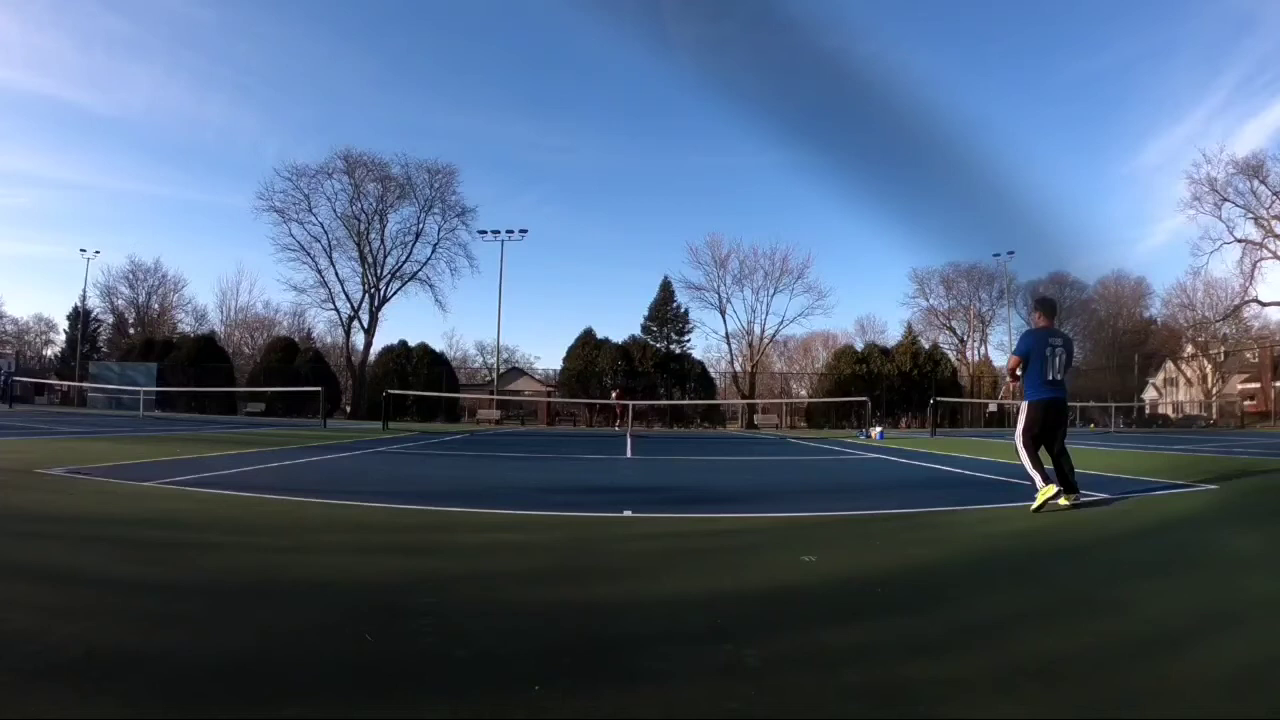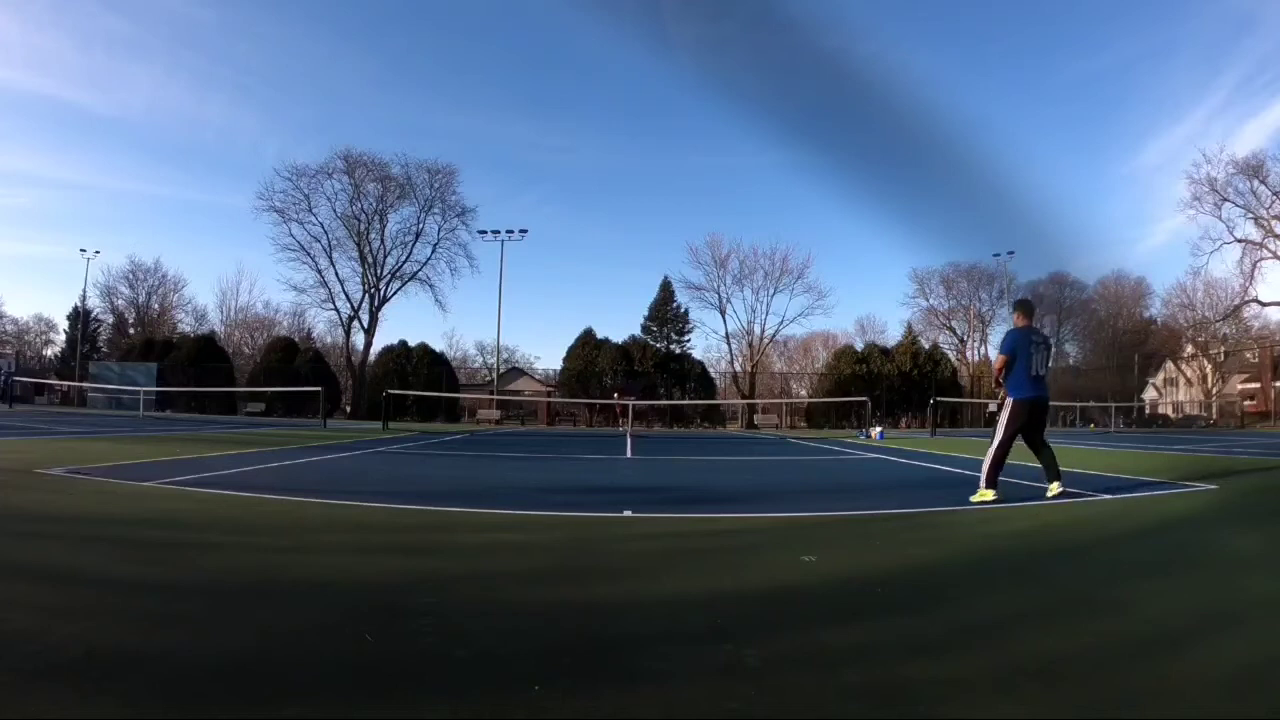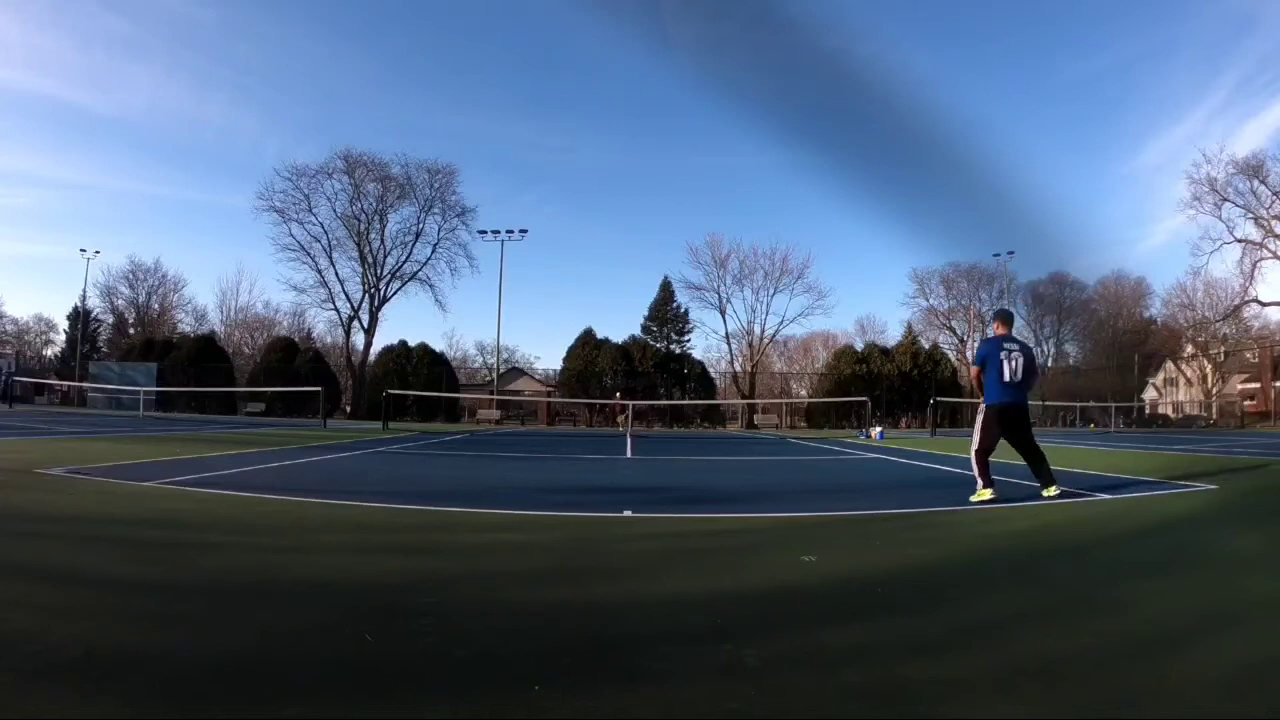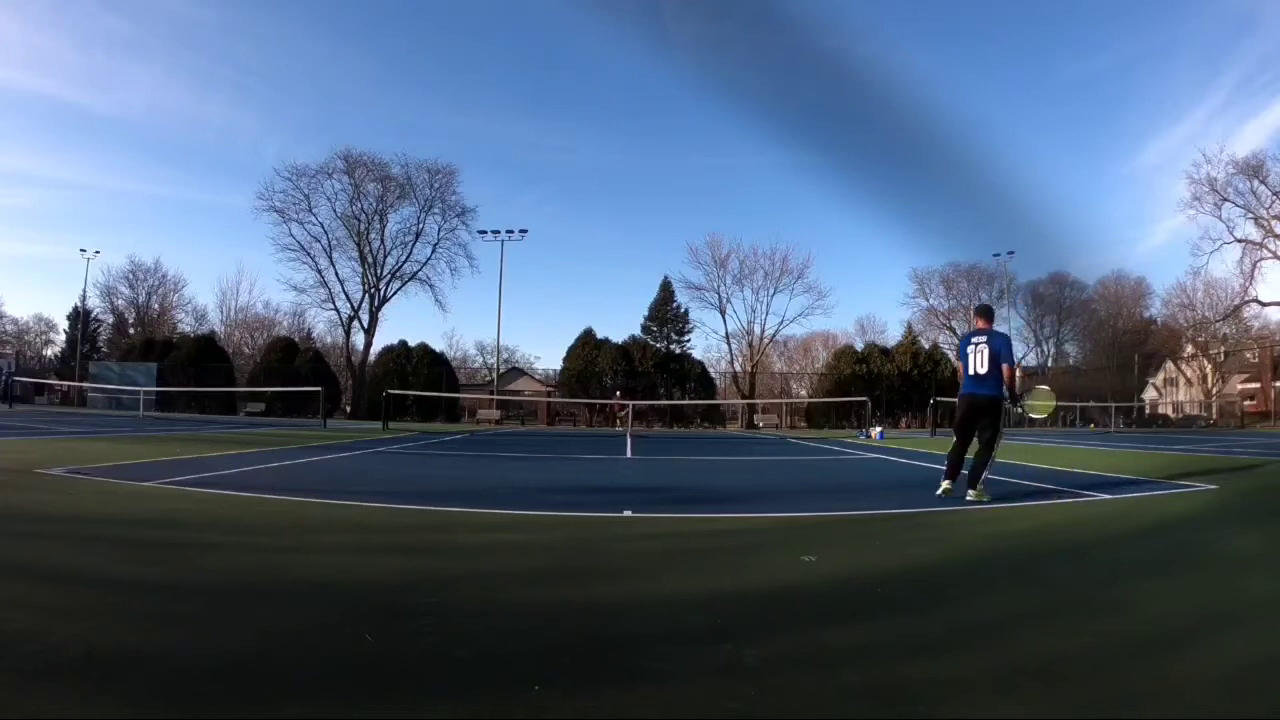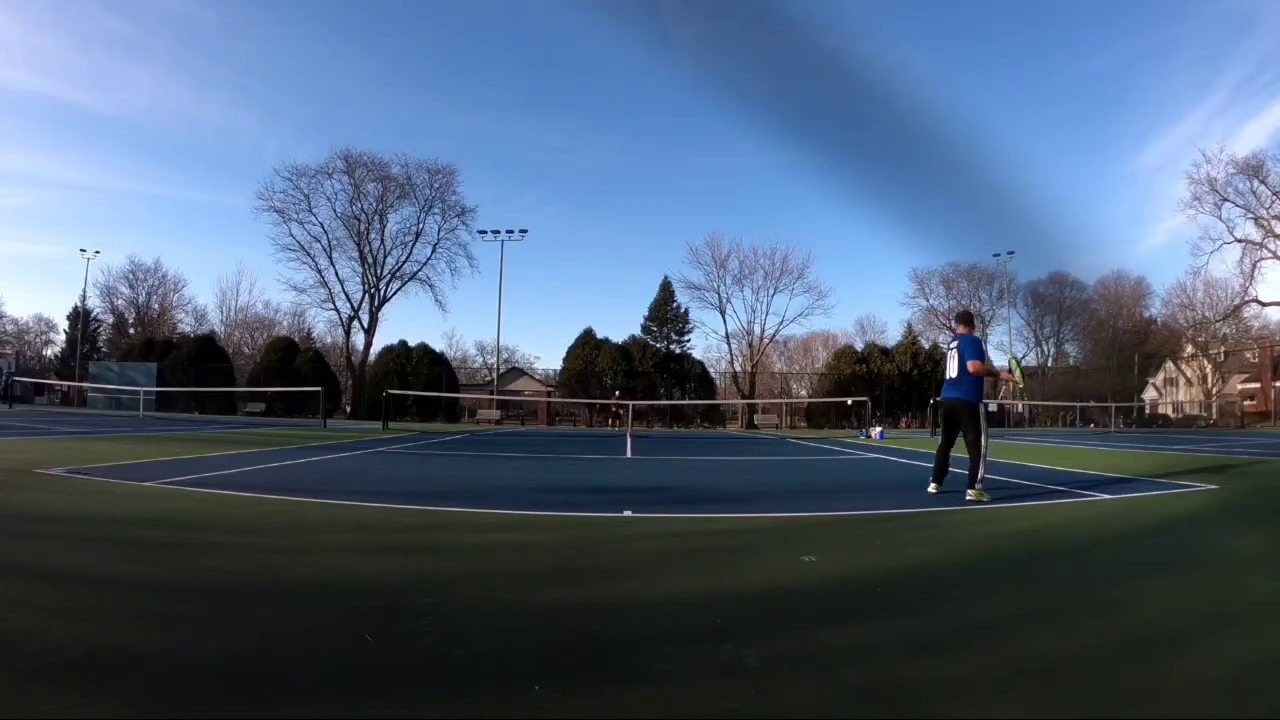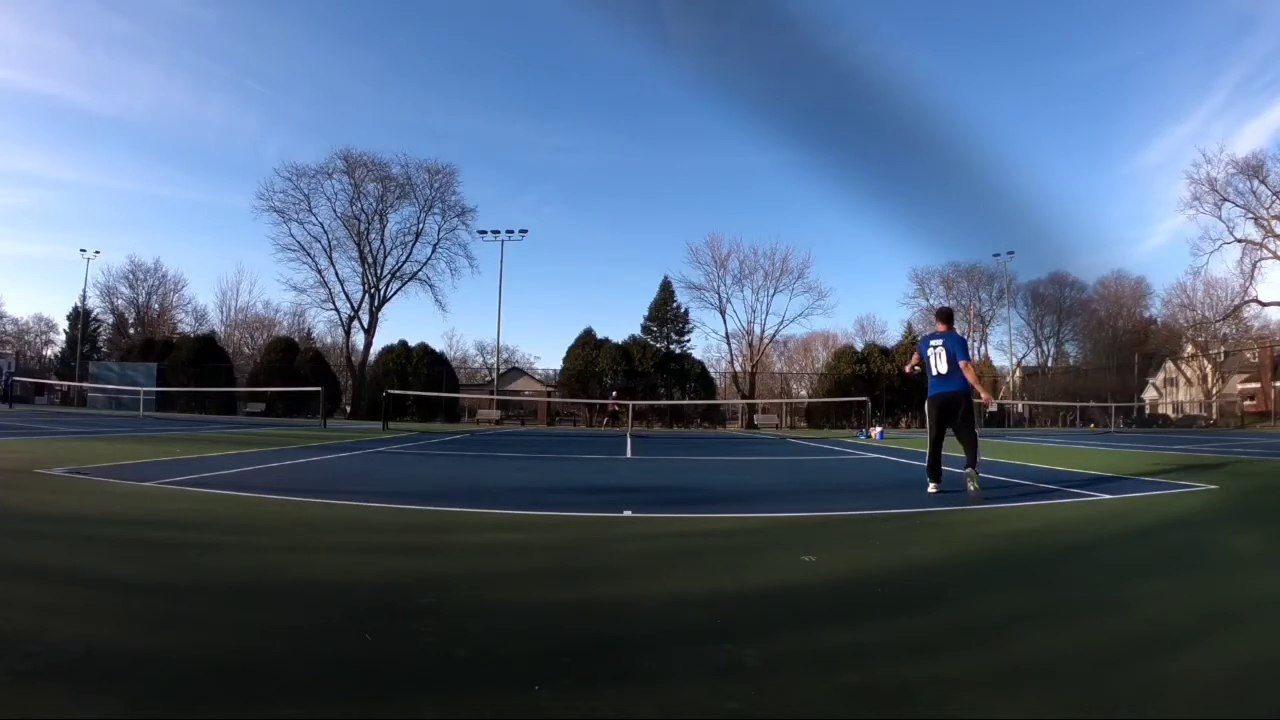
dt=0.3s
person 1, frame 1
left shoulder: (1031, 336)
right shoulder: (1066, 341)
left elbow: (1013, 365)
left wrist: (1013, 376)
left hip: (1036, 401)
right hip: (1059, 401)
left knee: (1025, 447)
right knee: (1058, 449)
left ankle: (1046, 485)
right ankle: (1070, 493)
person 1, frame 2
left shoulder: (1014, 334)
right shoulder: (1045, 339)
left elbow: (999, 365)
left wrist: (997, 381)
left hip: (1020, 399)
right hip: (1041, 398)
left knee: (1000, 444)
right knee: (1038, 443)
left ankle: (988, 489)
right ankle: (1055, 482)
person 1, frame 3
left shoulder: (988, 344)
right shoulder: (1025, 348)
left elbow: (974, 374)
right elbow: (1031, 381)
left wrist: (983, 393)
left hip: (993, 405)
right hip: (1019, 405)
left knee: (979, 449)
right knee: (1029, 447)
left ankle: (986, 488)
right ankle: (1050, 485)
person 1, frame 4
left shoulder: (966, 340)
right shoulder: (1002, 339)
right elbow: (1007, 372)
right wrist: (1012, 394)
left hip: (967, 398)
right hip: (992, 399)
left knee: (960, 443)
right knee: (986, 445)
left ankle: (948, 480)
right ankle: (974, 488)
person 1, frame 5
left shoulder: (953, 343)
right shoulder: (972, 341)
right elbow: (974, 367)
left wrist: (997, 373)
right wrist: (1000, 374)
left hip: (946, 400)
right hip: (968, 401)
left knee: (945, 444)
right knee: (976, 446)
left ankle: (935, 482)
right ankle: (974, 488)
person 1, frame 6
left shoulder: (925, 341)
right shoulder: (957, 339)
left elbow: (918, 356)
right elbow: (965, 367)
left wrist: (911, 366)
right wrist: (982, 390)
left hip: (935, 397)
right hip: (958, 395)
left knee: (935, 441)
right knee: (968, 437)
left ankle: (934, 482)
right ankle: (971, 470)
